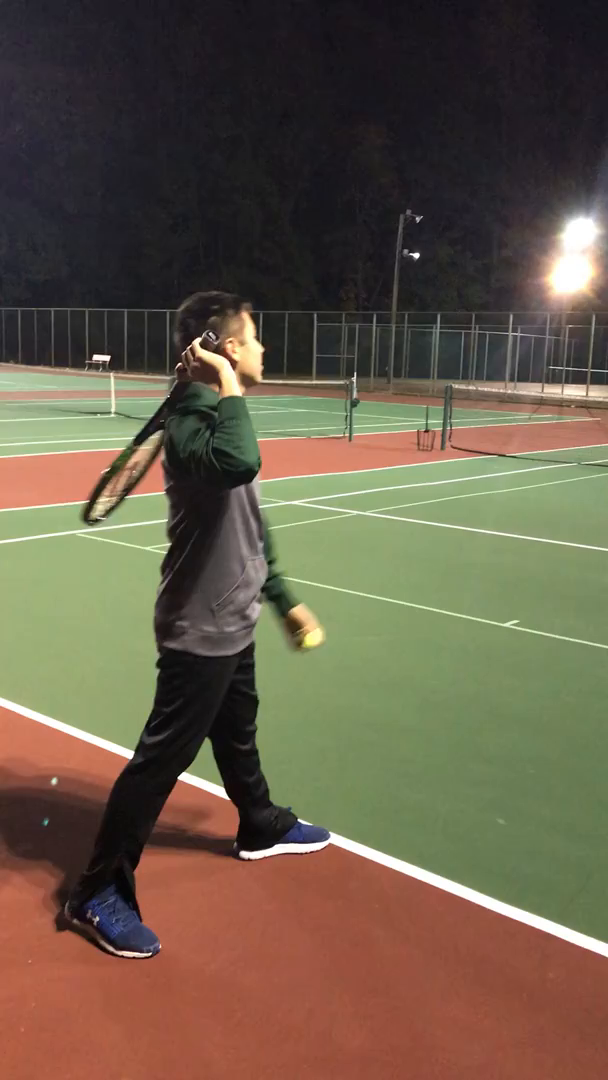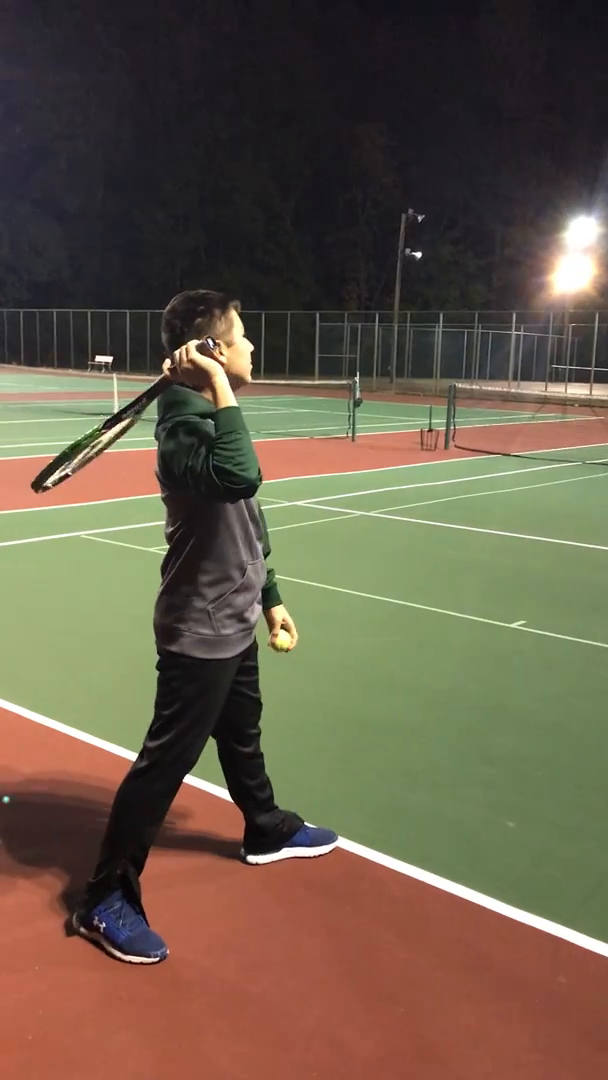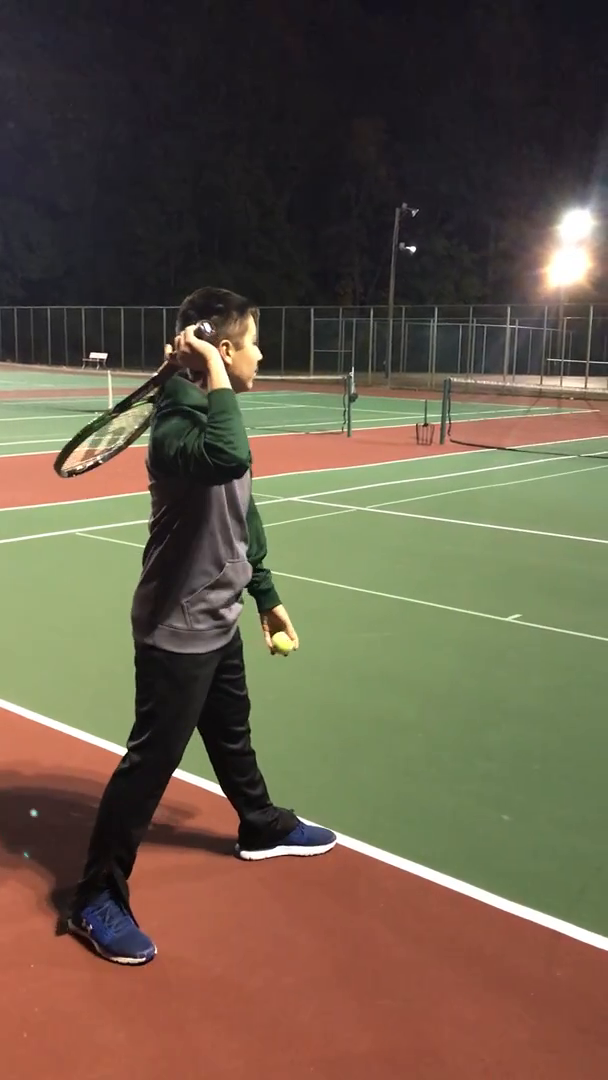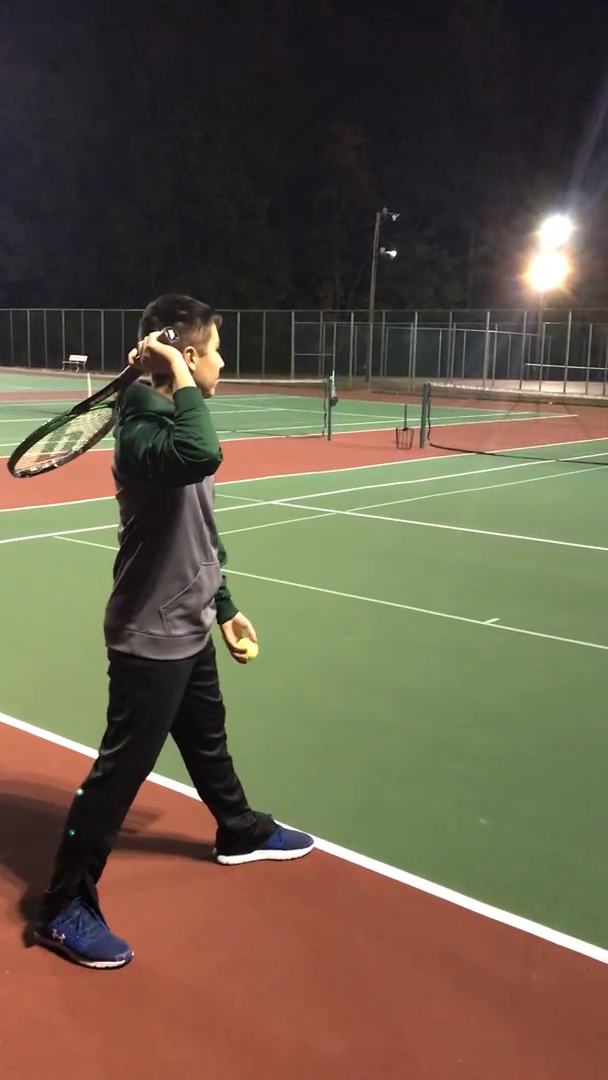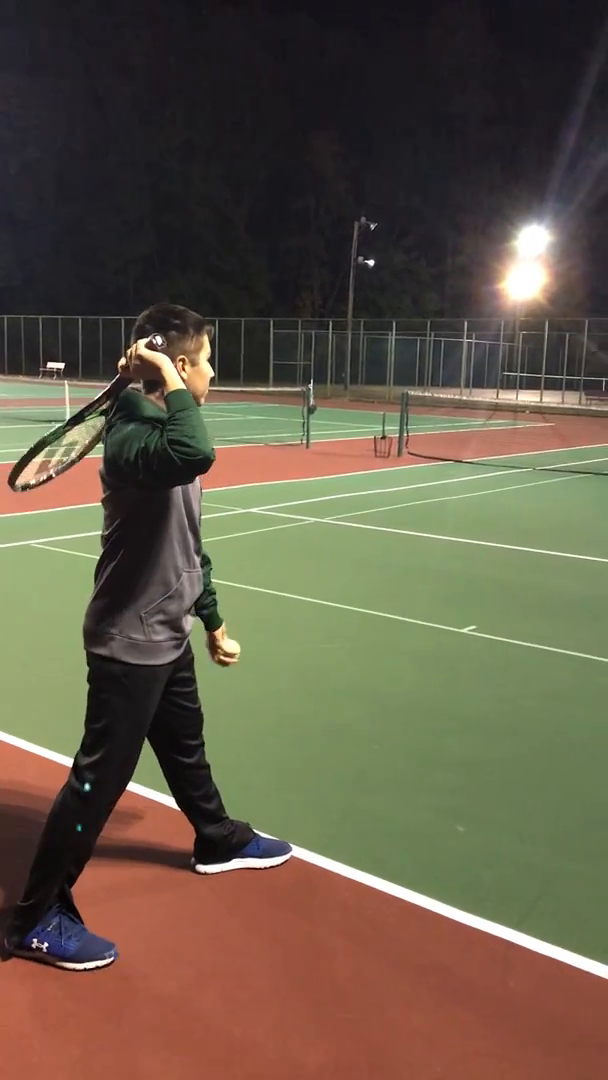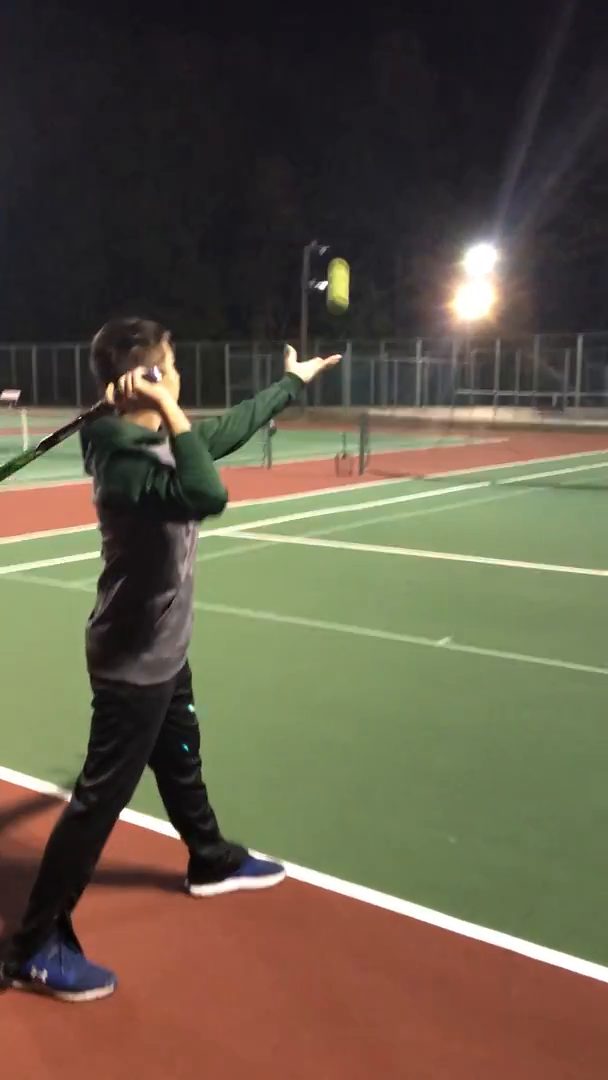
dt=0.5s
person 1, frame 1
left shoulder: (220, 417)
right shoulder: (190, 424)
right elbow: (238, 464)
left wrist: (282, 598)
right wrist: (227, 383)
left hip: (231, 621)
right hip: (198, 628)
left knee: (238, 733)
right knee: (164, 755)
left ankle: (263, 828)
right ankle: (99, 892)
person 1, frame 2
left shoulder: (212, 419)
right shoulder: (185, 431)
right elbow: (241, 478)
left wrist: (268, 596)
right wrist: (221, 389)
left hip: (232, 620)
right hip: (198, 628)
left knee: (241, 734)
right knee: (167, 758)
left ankle: (268, 830)
right ankle: (106, 899)
person 1, frame 3
left shoulder: (211, 416)
right shoulder: (176, 426)
left elbow: (242, 518)
right elbow: (230, 459)
left wrist: (267, 596)
right wrist: (214, 375)
left hip: (218, 619)
right hip: (176, 629)
left knee: (231, 731)
right knee: (152, 758)
left ankle: (263, 827)
right ankle: (96, 898)
person 1, frame 4
left shoulder: (174, 423)
right shoulder: (142, 430)
right elbow: (202, 456)
left wrist: (223, 607)
right wrist: (179, 380)
left hip: (188, 627)
right hip: (150, 635)
left knee: (207, 737)
right knee: (122, 768)
left ankle: (241, 832)
right ankle: (64, 907)
person 1, frame 5
left shoulder: (165, 430)
right shoulder: (131, 436)
right elbow: (197, 453)
left wrist: (212, 620)
right wrist: (170, 384)
left hip: (168, 633)
right hip: (129, 641)
left knee: (186, 744)
right knee: (100, 775)
left ankle: (219, 841)
person 1, frame 6
left shoulder: (153, 441)
right shoulder: (124, 464)
left elbow: (229, 427)
right elbow: (206, 497)
left wrist: (289, 381)
right wrist: (170, 410)
left hip: (161, 648)
right hip: (132, 658)
left knee: (180, 759)
right knee: (102, 794)
left ankle: (211, 859)
